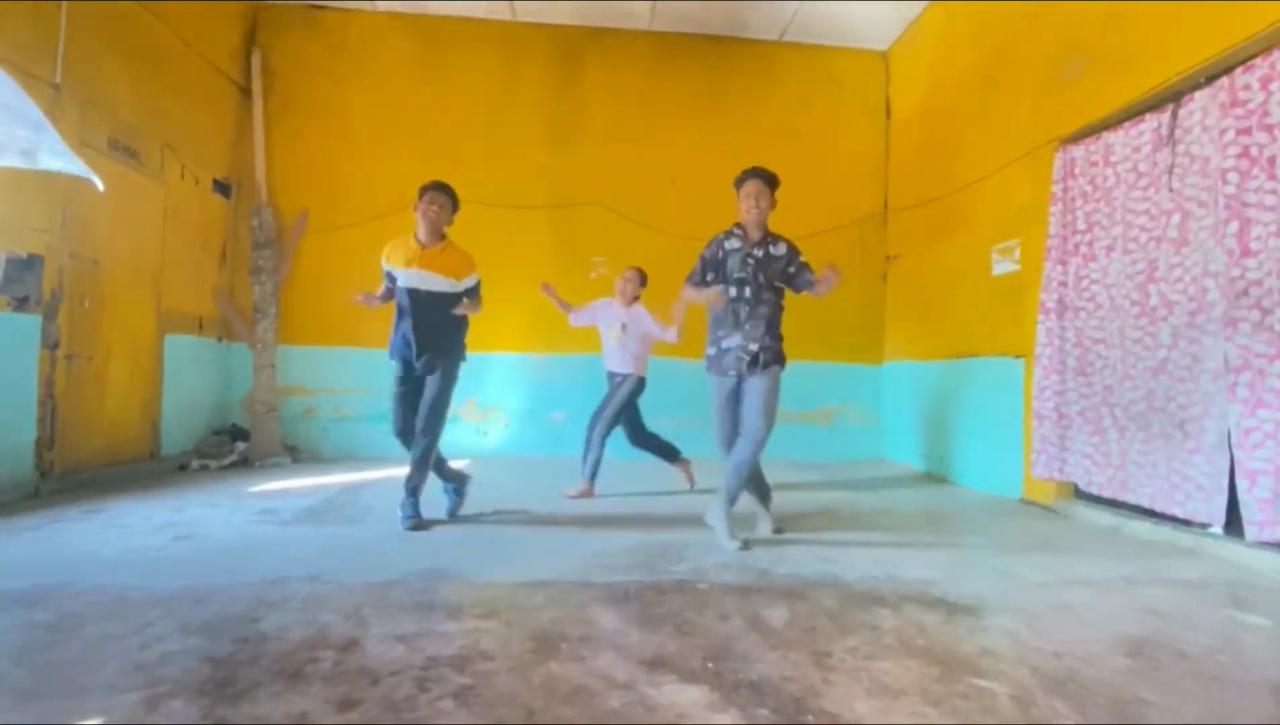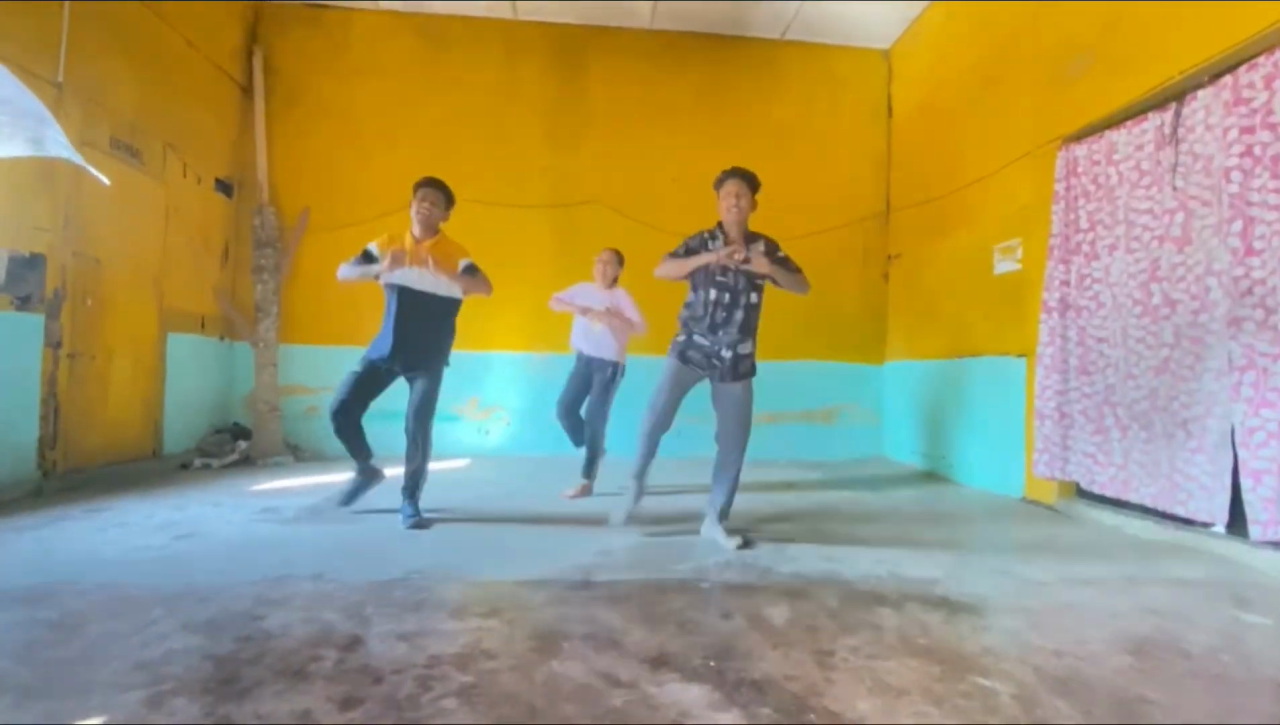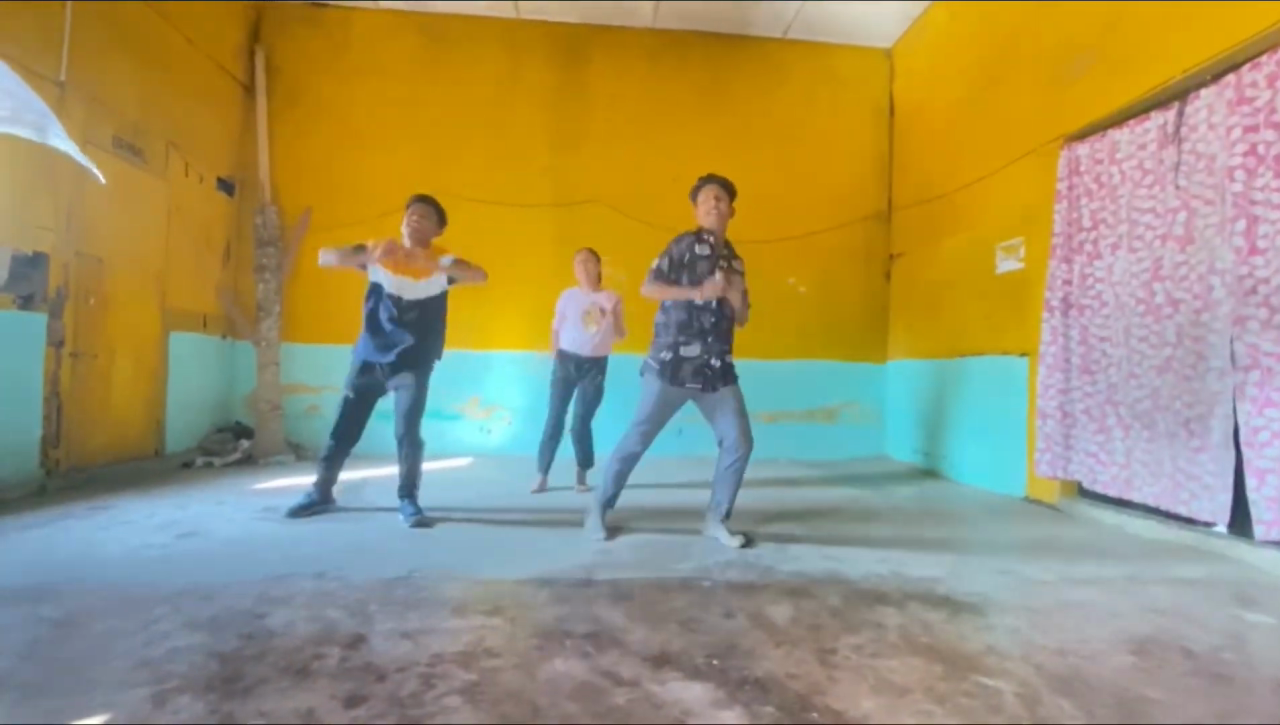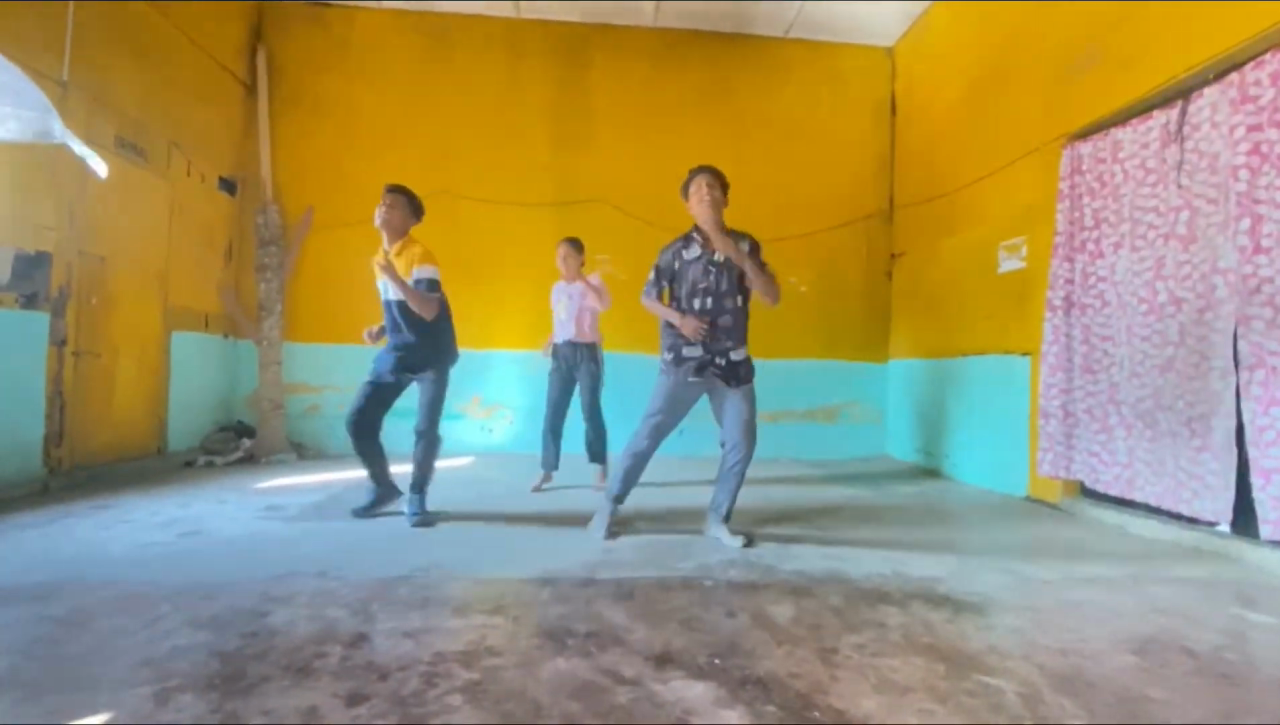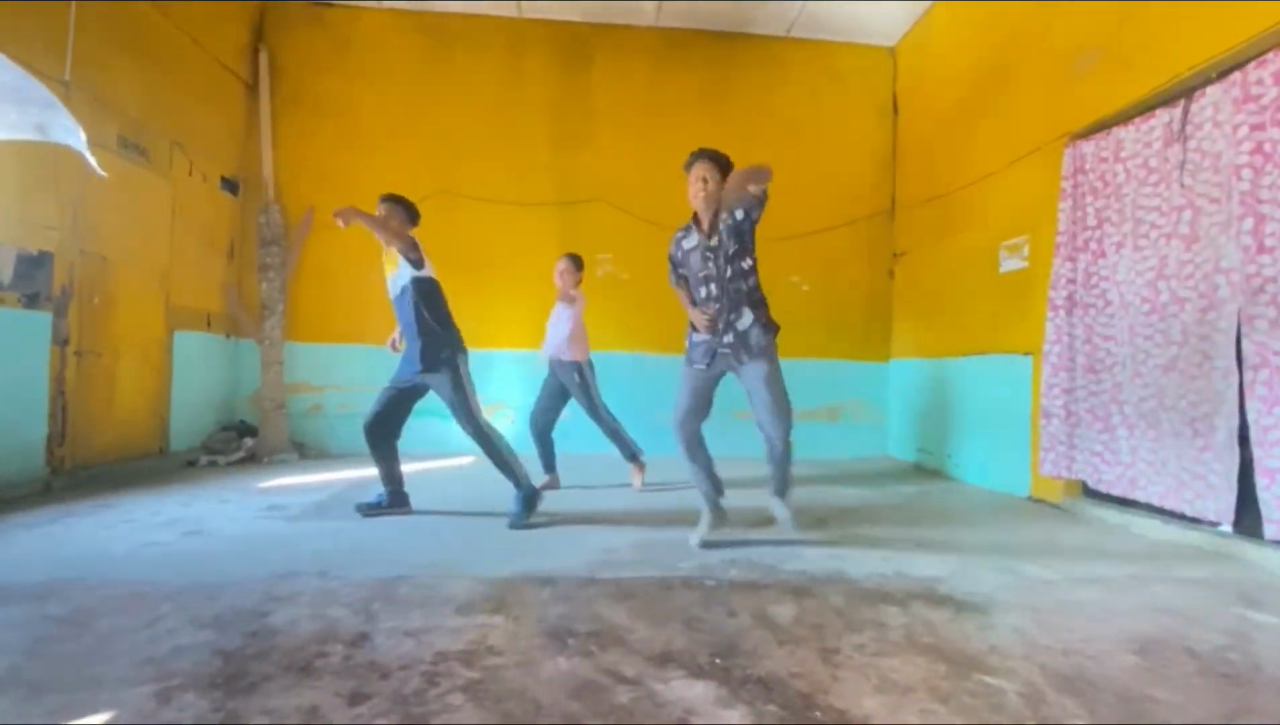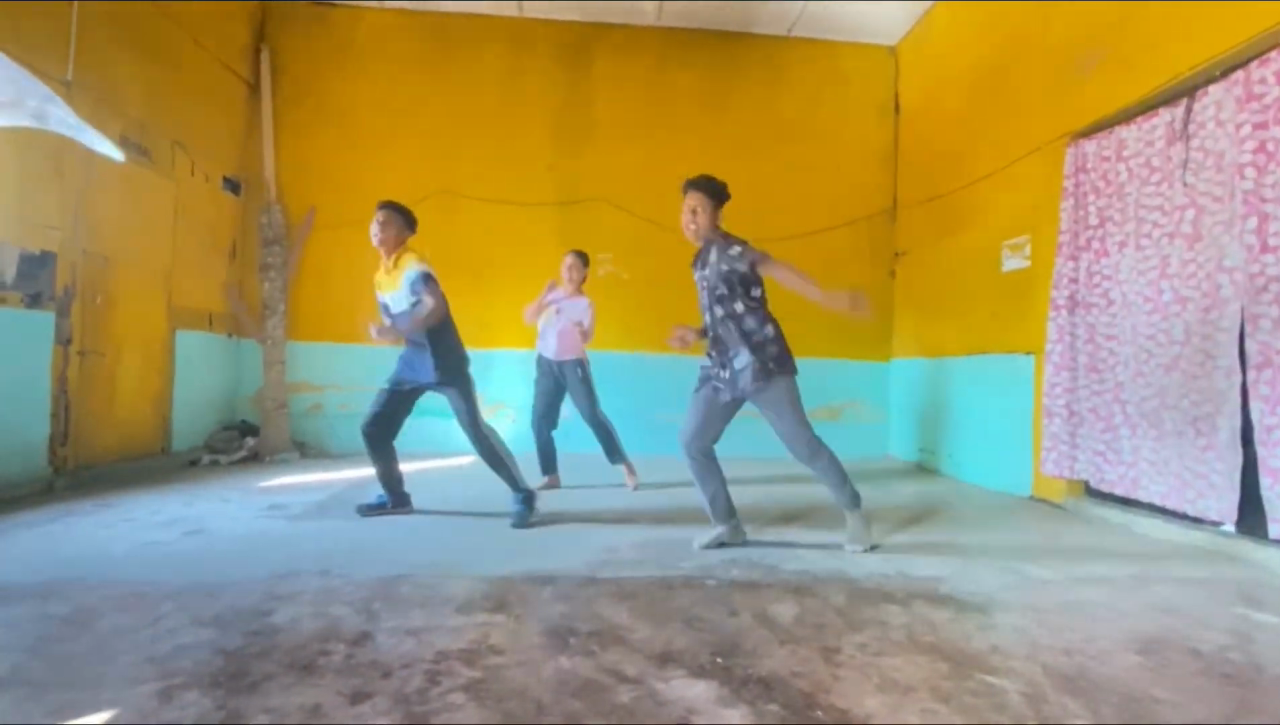
dt=0.2s
person 1, frame 1
left shoulder: (783, 250)
right shoulder: (720, 246)
left elbow: (811, 288)
right elbow: (688, 290)
left wrist: (829, 282)
right wrist: (706, 294)
left hip: (764, 355)
right hip: (725, 353)
left knee: (755, 433)
right knee: (727, 436)
left ankle: (721, 510)
right ankle: (761, 500)
person 1, frame 2
left shoulder: (765, 248)
right shoulder: (703, 242)
left elbow: (802, 287)
right elbow: (661, 270)
left wrist: (769, 268)
right wrist: (711, 257)
left hip: (736, 358)
right hip: (691, 347)
left knee: (733, 441)
right knee: (656, 415)
left ankle: (715, 521)
right ankle: (637, 482)
person 1, frame 3
left shoulder: (733, 262)
right shoulder: (685, 247)
left elbow: (741, 320)
right elbow: (648, 289)
left wrist: (736, 299)
right wrist: (697, 291)
left hip: (716, 368)
right hip: (673, 363)
left knee: (739, 443)
right knee: (636, 439)
left ankle: (716, 520)
right ankle: (599, 510)
person 1, frame 4
left shoulder: (745, 246)
right shoulder: (676, 251)
left elbow: (772, 297)
right elbow: (648, 297)
left wrist: (736, 256)
right wrist: (677, 318)
left hip: (732, 363)
right hip: (684, 362)
left knee: (741, 445)
right knee: (648, 434)
left ankle: (718, 519)
right ankle: (610, 504)
person 1, frame 5
left shoulder: (736, 218)
right shoulder: (681, 241)
left elbow: (761, 176)
left wrist: (742, 184)
right wrist: (691, 310)
left hip: (750, 338)
right hip: (704, 344)
left knee: (776, 425)
right knee: (685, 423)
left ankle: (780, 497)
right ankle: (712, 507)
person 1, frame 6
left shoulder: (728, 251)
right shoulder: (704, 263)
left elbow: (772, 267)
left wrist: (828, 296)
right wrist: (696, 335)
left hip: (763, 365)
right hip: (723, 370)
left knee: (803, 444)
right knee: (693, 442)
left ankle: (852, 511)
right ankle: (726, 524)
person 2, frame 1
left shoulder: (461, 260)
right shoulder: (394, 250)
left elbow: (475, 302)
left wrist: (468, 307)
right wrist: (374, 299)
left hip: (444, 356)
right hip: (406, 353)
left knee: (427, 426)
right knee: (403, 427)
left ankle: (411, 500)
right ankle: (453, 479)
person 2, frame 2
left shoulder: (454, 254)
right shoulder: (387, 244)
left elbow: (485, 288)
right elbow: (343, 273)
left wrist: (442, 269)
right wrist: (378, 268)
left hip: (428, 357)
right hip: (386, 350)
left knee: (417, 428)
right knee: (341, 410)
left ankle: (410, 501)
right ankle: (365, 470)
person 2, frame 3
left shoulder: (440, 261)
right shoulder: (379, 252)
left elbow: (479, 275)
right elbow: (325, 259)
left wrist: (430, 262)
right wrist: (366, 256)
left hip: (413, 361)
right hip: (370, 355)
left knee: (407, 431)
right knee: (345, 426)
left ankle: (408, 500)
right ankle: (321, 492)
person 2, frame 4
left shoulder: (420, 257)
right shoulder: (381, 259)
left elbow: (428, 311)
left wrist: (396, 280)
right wrist: (381, 328)
left hip: (434, 358)
right hip: (396, 356)
left knee: (426, 427)
right knee: (359, 419)
left ankle: (417, 497)
right ankle: (383, 487)
person 2, frame 5
left shoulder: (408, 253)
right shoulder: (394, 260)
left elbow: (397, 239)
left wrist: (358, 216)
left hip: (441, 357)
right hip: (414, 361)
left knee: (474, 425)
right knee: (376, 426)
left ankle: (525, 491)
right ankle: (395, 495)
person 2, frame 6
left shoulder: (412, 265)
right shoulder: (381, 275)
left elbow: (436, 306)
left wrist: (401, 333)
right wrist: (385, 330)
left hip: (444, 364)
right hip: (411, 365)
left knee: (476, 431)
right knee: (372, 428)
left ankle: (522, 494)
right ankle: (395, 496)
person 3, frame 1
left shoulder: (640, 315)
right shoulder: (604, 306)
left elbow: (670, 335)
right elbow: (573, 315)
left wrist: (677, 318)
right wrist: (552, 295)
left hip: (630, 379)
right hip: (614, 377)
left knee: (597, 426)
right knee: (637, 434)
left ankle: (588, 484)
right ankle: (681, 462)
person 3, frame 2
left shoulder: (622, 297)
right shoulder: (582, 289)
left elbow: (640, 329)
right elbow: (554, 302)
left wrist: (615, 318)
right wrist: (576, 309)
left hip: (610, 365)
right hip: (584, 361)
left knee: (593, 422)
right knee: (564, 408)
left ankle: (587, 481)
right ankle: (591, 447)
person 3, frame 3
left shoulder: (609, 299)
right shoulder: (568, 296)
left elbow: (620, 336)
right elbow: (557, 327)
left wrist: (615, 316)
right wrist: (551, 351)
left hip: (595, 364)
right hip: (567, 360)
left knee: (581, 421)
right knee: (555, 418)
left ankle: (583, 473)
right ankle: (542, 476)
person 3, frame 4
left shoulder: (592, 282)
right shoulder: (557, 287)
left elbow: (603, 304)
left wrist: (583, 280)
right wrist: (550, 340)
left hip: (586, 352)
right hip: (561, 353)
left knee: (591, 409)
right knee: (553, 413)
left ankle: (601, 467)
right ankle: (547, 470)
person 3, frame 5
left shoulder: (574, 298)
right shoulder: (563, 302)
left elbow: (570, 300)
left wrist: (562, 295)
left hip: (573, 366)
right hip: (556, 367)
left knee: (600, 416)
right knee: (538, 421)
left ankle: (636, 462)
right ankle: (552, 475)
person 3, frame 6
left shoulder: (584, 303)
right shoulder: (553, 294)
left elbow: (585, 338)
right elbow: (529, 318)
left wrist: (581, 330)
right wrist: (543, 297)
left hip: (573, 364)
right hip: (546, 364)
left knee: (593, 415)
right knee: (540, 422)
left ankle: (624, 464)
right ankle: (552, 475)
